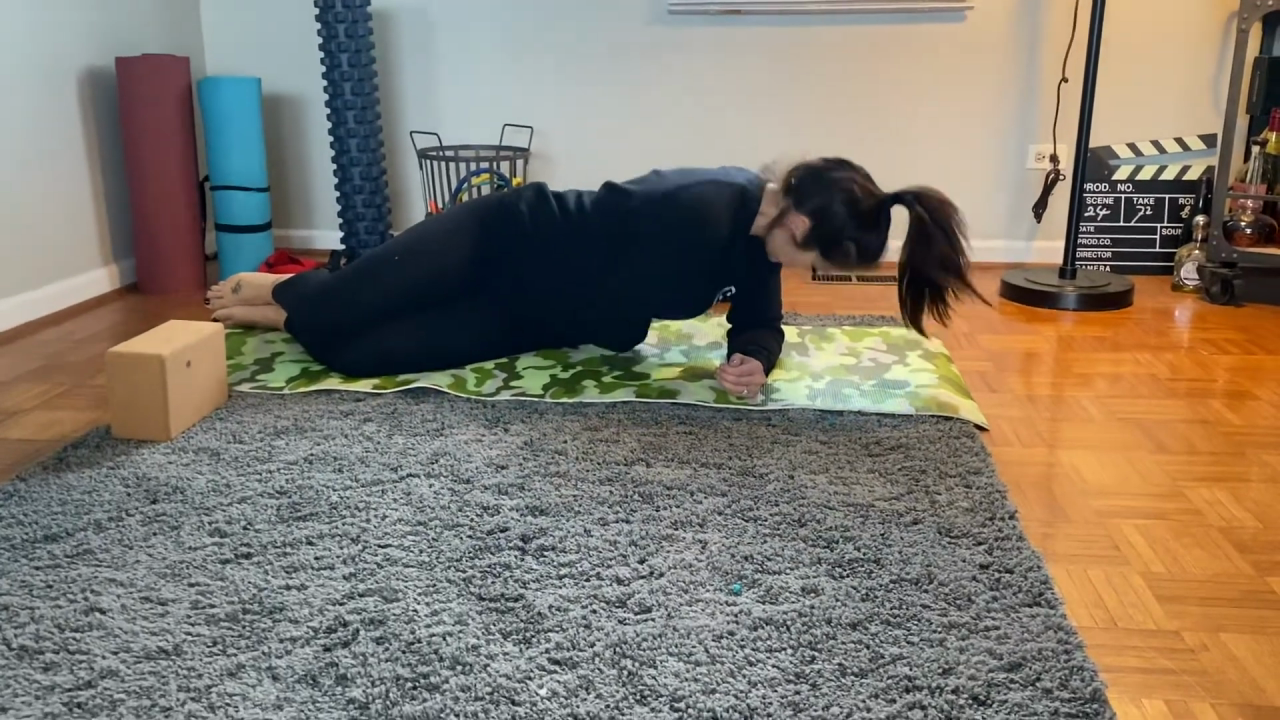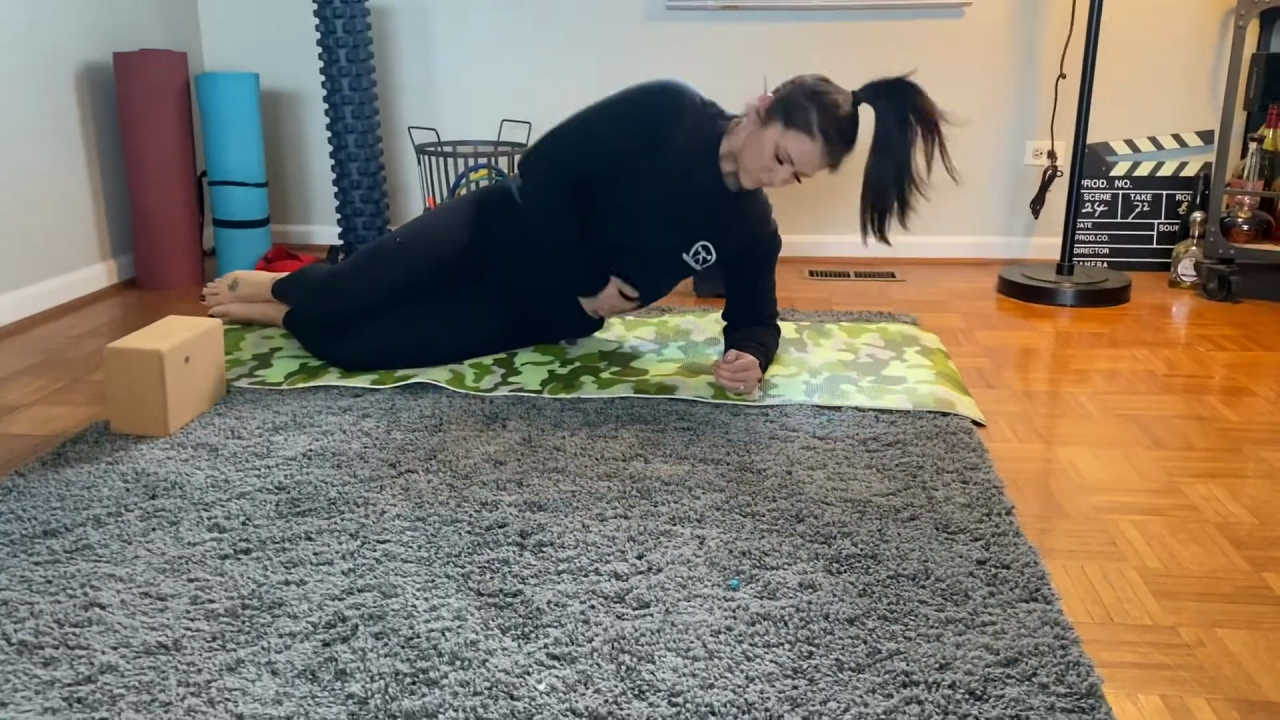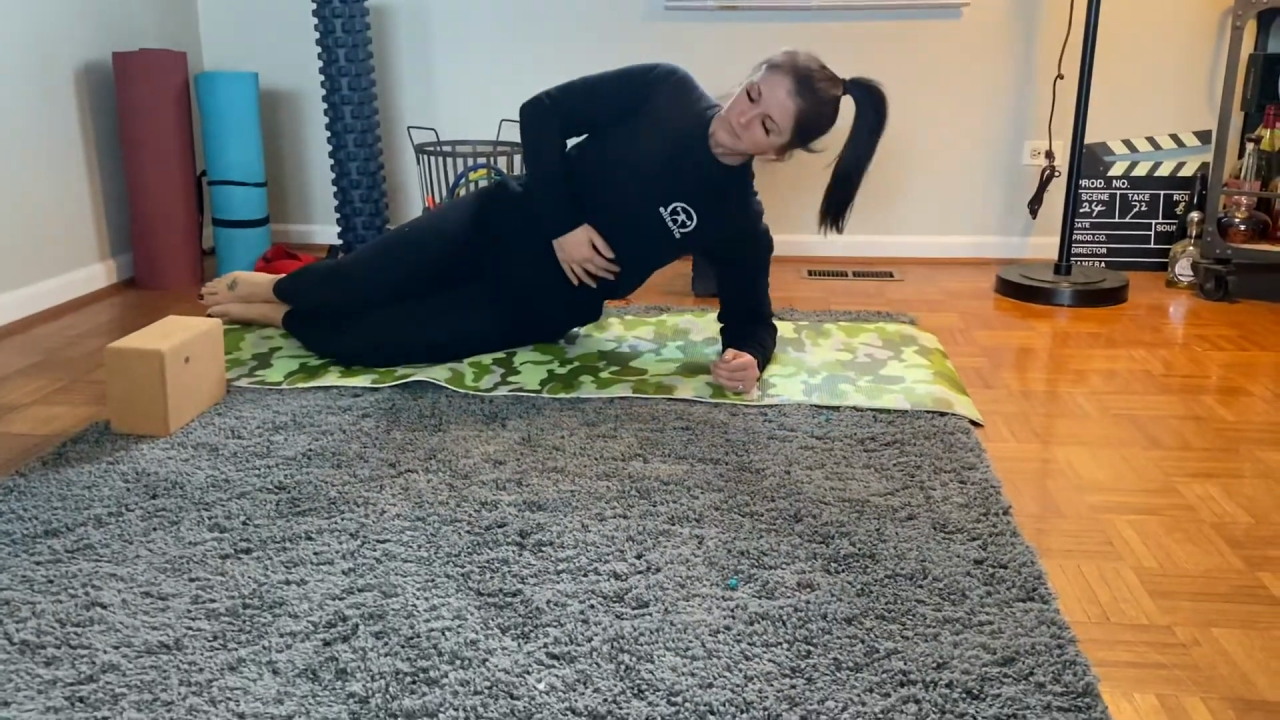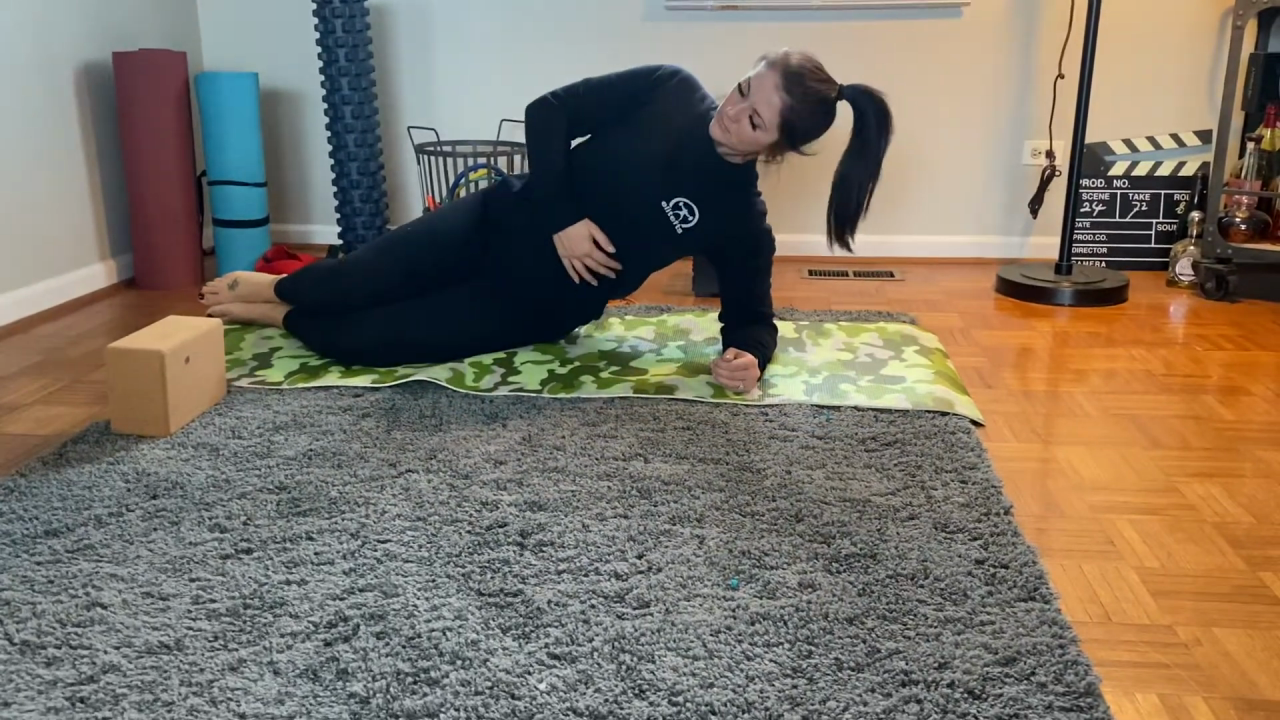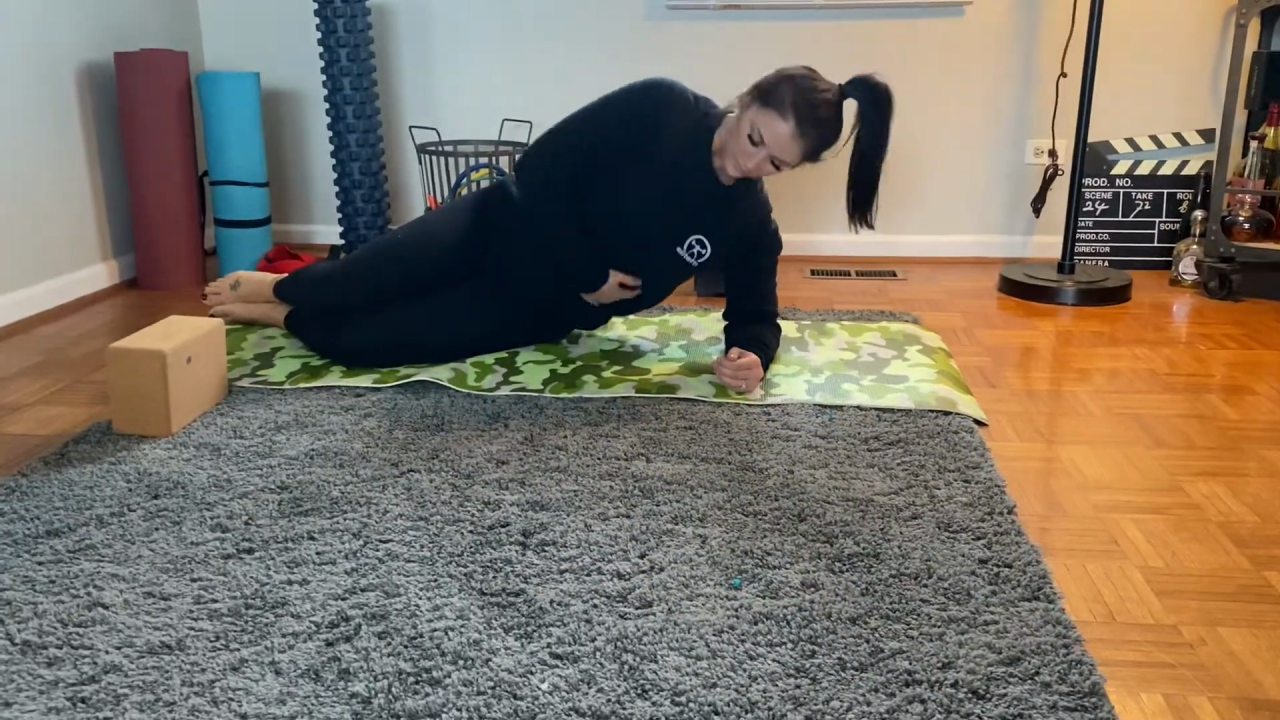
dt=0.5s
person 1, frame 1
left shoulder: (755, 228)
right shoulder: (705, 214)
left elbow: (758, 321)
right elbow: (613, 325)
left wrist: (750, 361)
right wrist: (645, 310)
left hip: (537, 318)
right hip: (499, 240)
left knee: (357, 355)
right knee: (341, 309)
left ankle: (273, 315)
right ankle: (273, 288)
person 1, frame 2
left shoulder: (751, 231)
right shoulder: (668, 112)
left elbow: (755, 318)
right elbow: (547, 166)
left wrist: (748, 358)
right wrist: (586, 282)
left hip: (542, 314)
right hip: (499, 229)
left knee: (357, 349)
right knee: (351, 293)
left ankle: (279, 321)
right ankle: (276, 288)
person 1, frame 3
left shoulder: (740, 223)
right shoulder: (666, 91)
left elbow: (751, 316)
right elbow: (543, 113)
left wrist: (746, 357)
right wrist: (562, 225)
left hip: (537, 310)
right hip: (498, 224)
left knee: (359, 342)
right knee: (352, 286)
left ankle: (275, 318)
right ankle: (268, 285)
person 1, frame 4
left shoulder: (742, 221)
right shoulder: (670, 91)
left elbow: (751, 315)
right elbow: (549, 111)
left wrist: (747, 357)
right wrist: (563, 219)
left hip: (539, 307)
right hip: (502, 221)
left knee: (363, 341)
right knee: (358, 282)
left ankle: (279, 319)
right ankle: (273, 285)
person 1, frame 5
left shoulder: (750, 227)
right shoulder: (662, 108)
left elbow: (756, 316)
right elbow: (542, 165)
left wrist: (750, 356)
right wrist: (588, 275)
left hip: (540, 309)
right hip: (500, 226)
left knee: (357, 342)
right knee: (357, 286)
left ankle: (278, 316)
right ankle: (276, 285)
